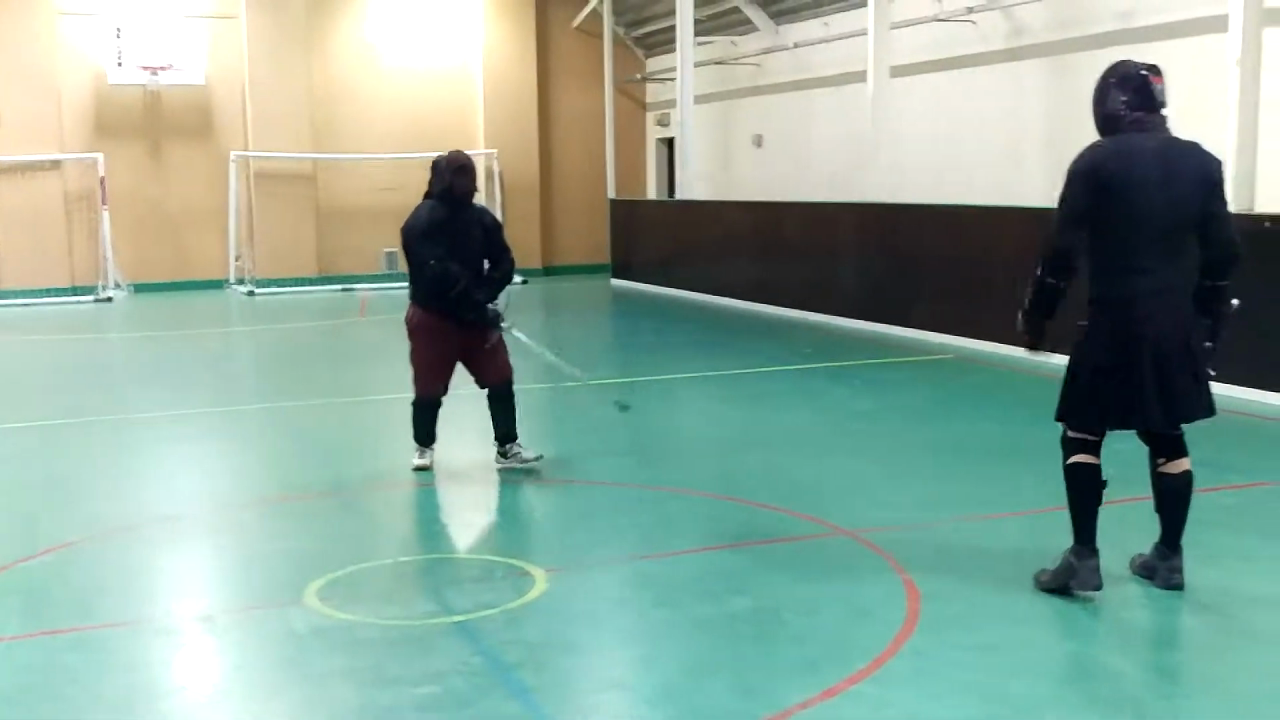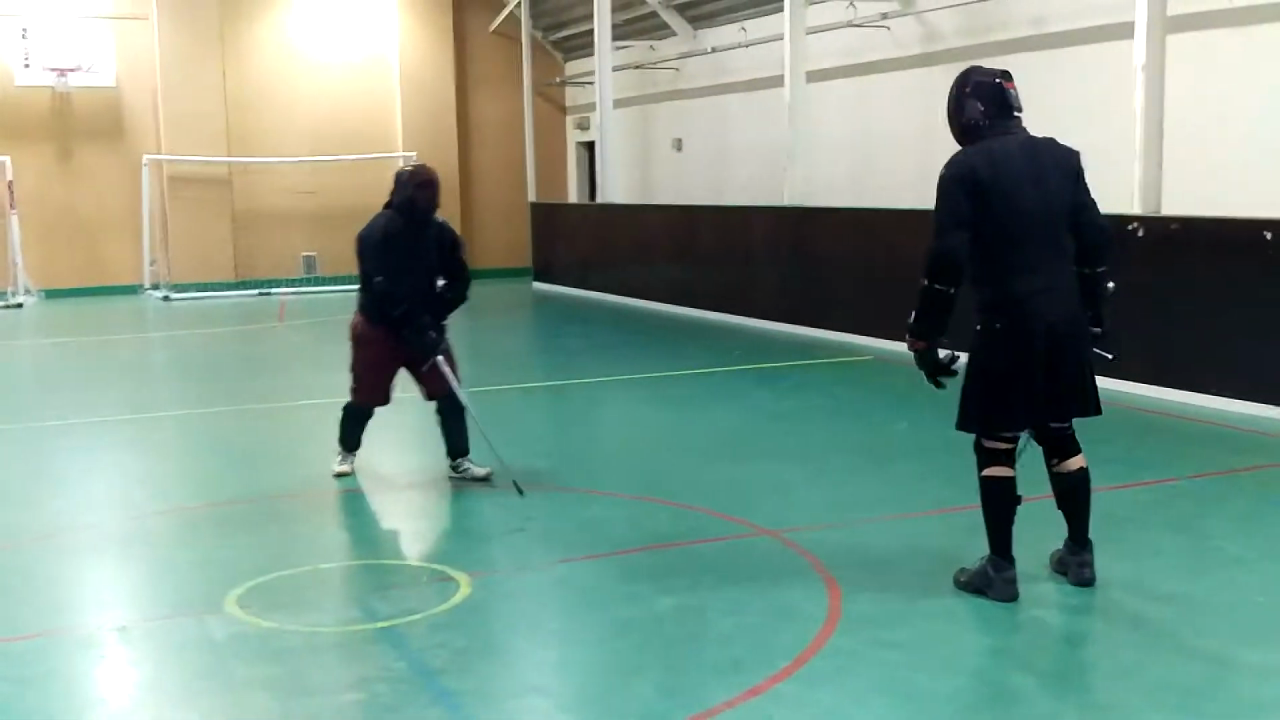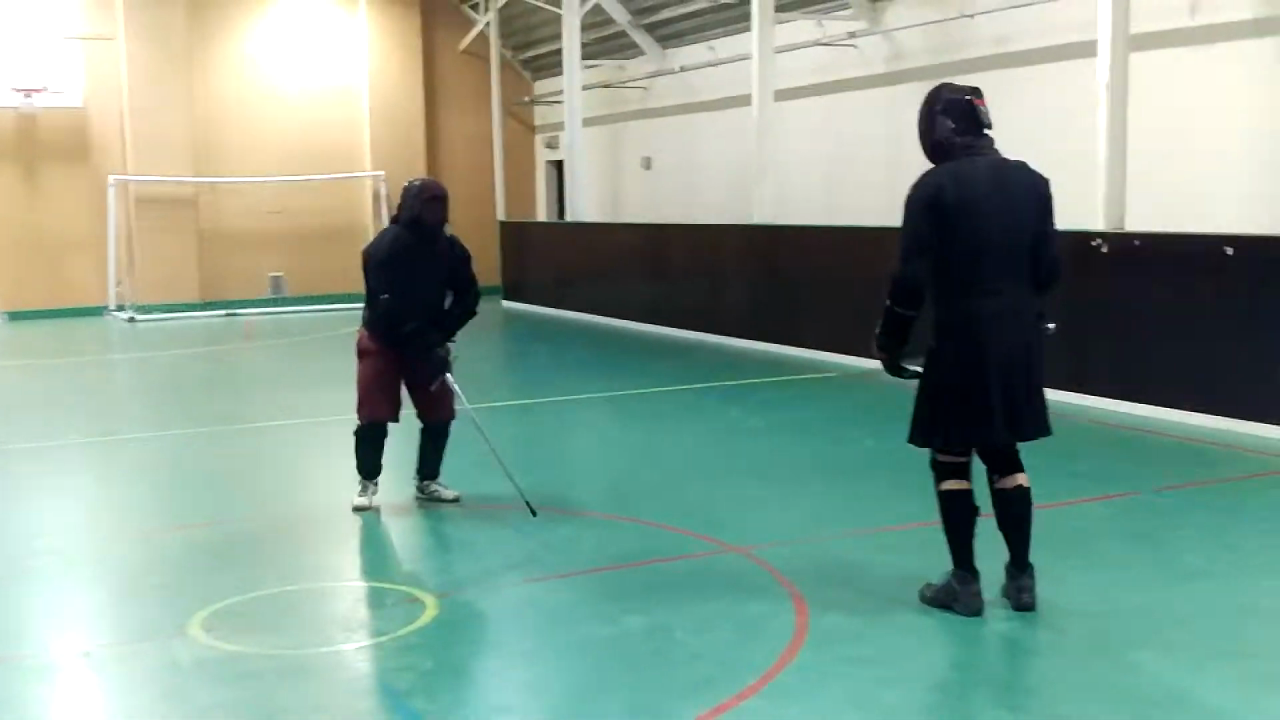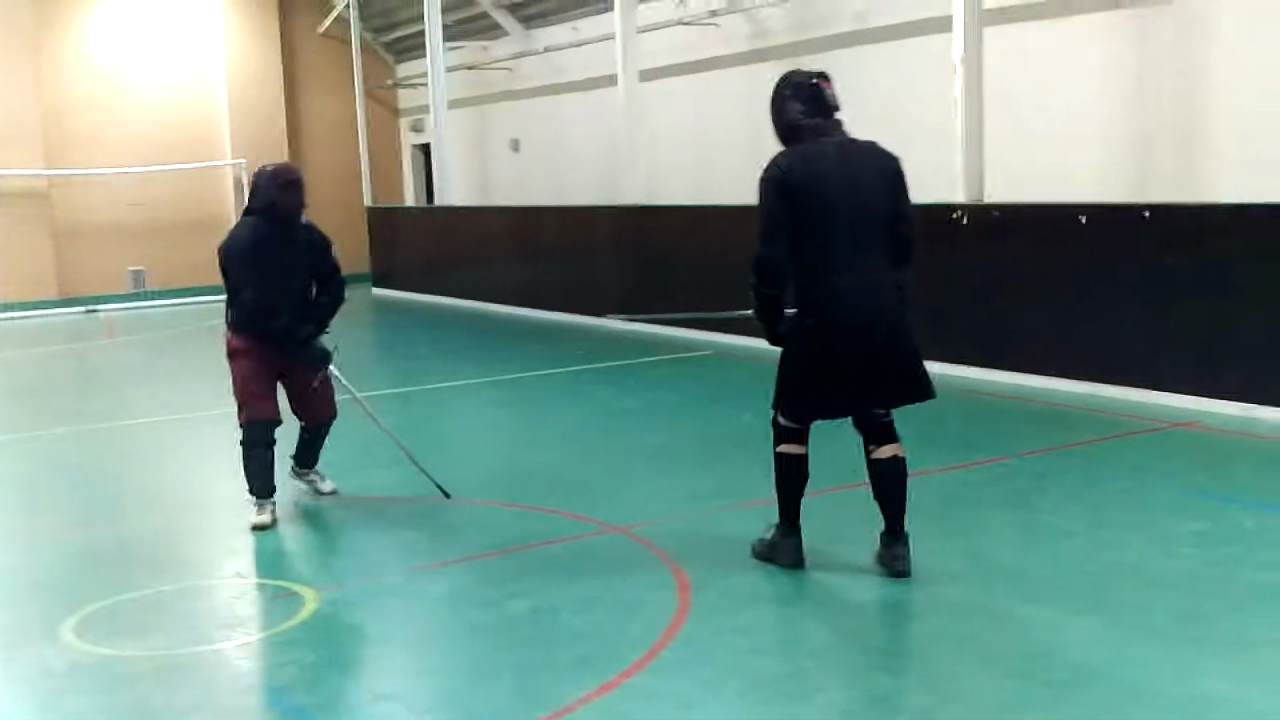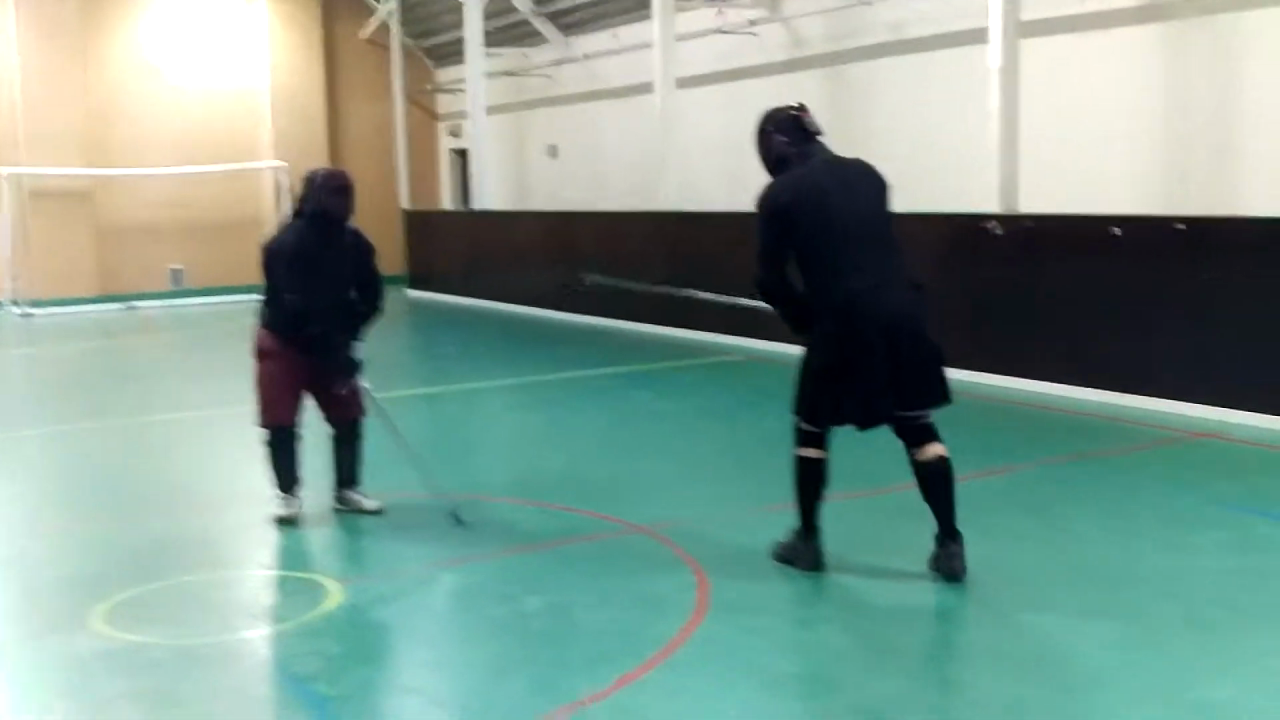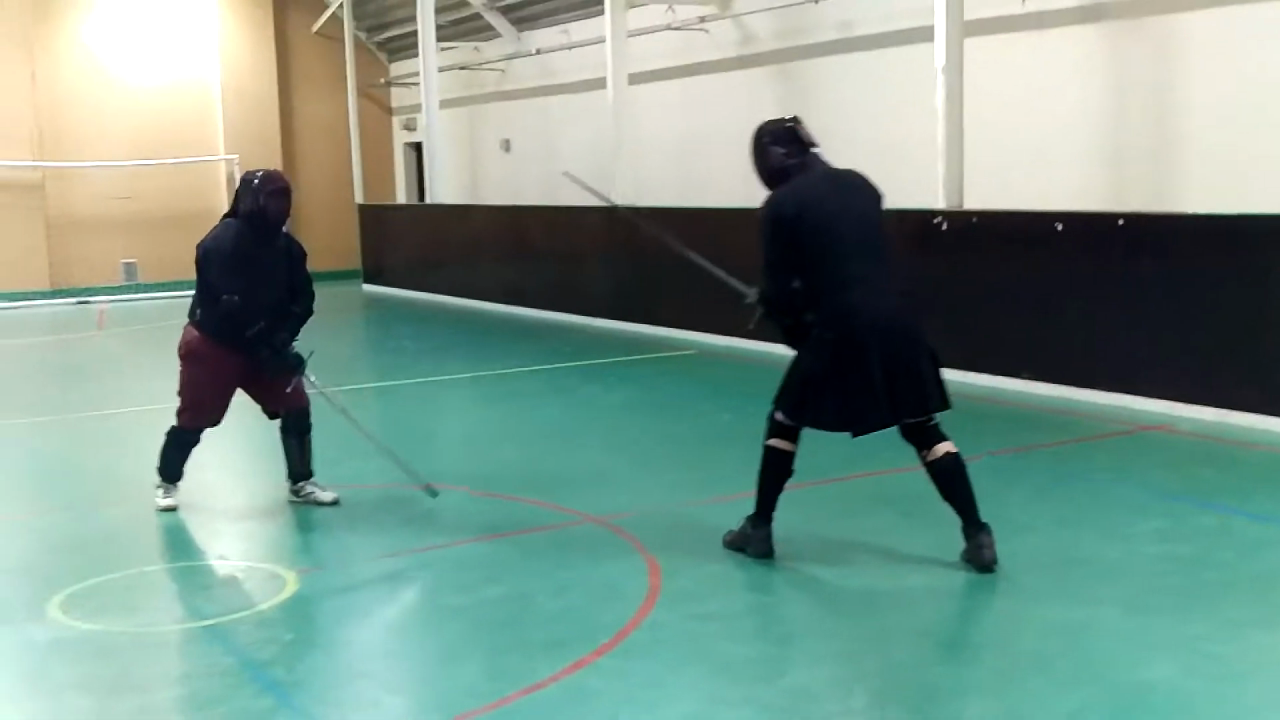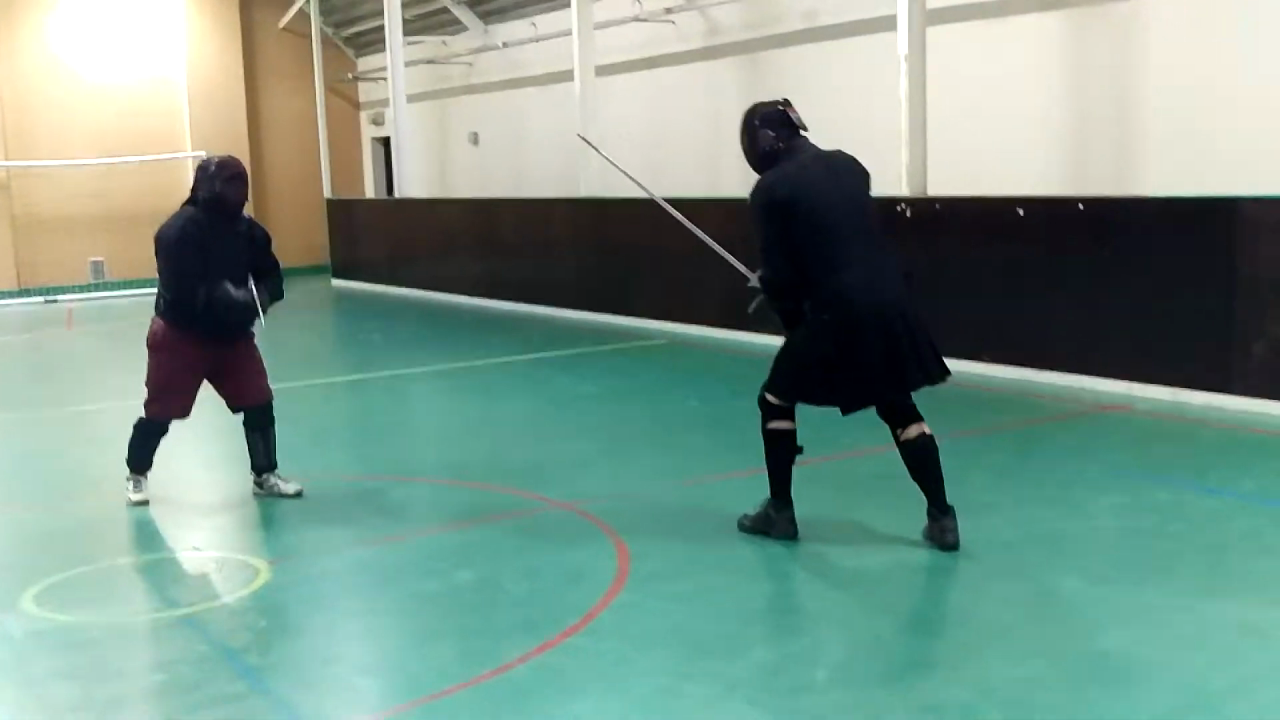
dt=0.4s
person 1, frame 1
left shoulder: (1098, 161)
right shoulder: (1200, 163)
left elbow: (1064, 251)
right elbow: (1222, 254)
left wrist: (1034, 313)
right wrist: (1207, 322)
left hip: (1117, 323)
right hip: (1177, 326)
left knee: (1082, 437)
right knee: (1167, 439)
left ankle: (1083, 558)
right ankle: (1168, 557)
person 1, frame 2
left shoulder: (968, 167)
right shoulder: (1061, 157)
left elbow: (948, 259)
right elbow: (1095, 242)
left wrist: (923, 333)
right wrist: (1092, 312)
left hip: (1008, 324)
right hip: (1065, 320)
left knee: (996, 445)
right knee: (1060, 436)
left ankle: (1000, 568)
right ankle: (1079, 553)
person 1, frame 3
left shoulder: (934, 187)
right shoulder: (1030, 182)
left elbow: (912, 277)
right elbow: (1047, 269)
left wrist: (889, 342)
left hip: (963, 343)
right hip: (1019, 340)
left knee: (950, 461)
right knee: (1004, 457)
left ankle: (965, 580)
right ankle: (1021, 576)
person 1, frame 4
left shoulder: (786, 170)
right shoulder: (882, 160)
left elbow: (772, 257)
right elbow: (904, 243)
left wrist: (771, 318)
left hip: (824, 317)
right hip: (883, 313)
left knee: (790, 425)
right knee: (878, 426)
left ankle: (788, 537)
right ankle: (896, 543)
person 1, frame 5
left shoulder: (780, 194)
right shoulder: (864, 173)
left elbow: (772, 279)
left wrist: (806, 319)
left hip: (844, 321)
right hip: (899, 311)
left knee: (812, 428)
right knee: (917, 427)
left ankle: (807, 541)
right ankle: (950, 544)
person 1, frame 6
left shoulder: (782, 205)
right shoulder: (860, 185)
left elbow: (776, 291)
left wrist: (800, 333)
right wrist: (790, 299)
left hip: (844, 330)
right hip: (894, 321)
left knee: (785, 422)
right knee: (922, 429)
left ankle: (759, 529)
right ankle: (978, 536)
person 1, frame 7
left shoulder: (772, 188)
right shoulder: (848, 165)
left elbow: (778, 274)
left wrist: (797, 324)
right wrist: (797, 281)
left hip: (839, 311)
right hip: (889, 301)
left knee: (776, 401)
right knee: (900, 409)
left ankle: (780, 511)
right ankle: (942, 517)
person 2, frame 1
left shoulder: (481, 218)
right shoulder: (423, 221)
left elbow: (503, 263)
right elbow: (437, 273)
left wrist: (484, 297)
right wrist: (476, 301)
left hip: (474, 315)
right hip: (433, 317)
left knee: (501, 379)
right knee: (429, 390)
left ankle: (508, 447)
right ankle: (424, 447)
person 2, frame 2
left shoulder: (441, 232)
right shoulder: (380, 232)
left elbow: (458, 281)
right elbow: (380, 288)
left wrist: (432, 320)
right wrist: (413, 326)
left hip: (425, 327)
right hip: (379, 326)
left knee: (448, 393)
right knee: (365, 396)
left ankle: (459, 460)
right ankle: (347, 452)
person 2, frame 3
left shoulder: (450, 248)
right shoulder: (385, 248)
left elbow: (468, 298)
right elbow: (385, 306)
left wrist: (440, 337)
right wrist: (420, 344)
left hip: (428, 344)
right hip: (383, 343)
left knee: (439, 416)
right knee: (373, 418)
left ankle: (427, 481)
right ankle: (368, 483)
person 2, frame 4
left shoulder: (308, 236)
right shoulder: (243, 241)
left elbow: (333, 286)
right elbow: (253, 304)
left wrist: (311, 328)
right wrist: (296, 339)
left hip: (298, 341)
right hip: (253, 342)
left knee: (321, 411)
right knee: (259, 421)
left ankle: (304, 467)
right ankle: (264, 500)
person 2, frame 5
left shoulder: (353, 242)
right shoulder: (289, 243)
left elbow: (370, 294)
right elbow: (294, 306)
left wrist: (343, 337)
right wrist: (330, 346)
left hip: (330, 346)
right hip: (283, 343)
left knee: (348, 417)
right knee: (280, 421)
left ankle: (346, 490)
right ankle: (288, 494)
person 2, frame 6
left shoulder: (285, 245)
right shoulder: (224, 243)
left elbow: (302, 298)
right elbow: (233, 308)
left wrist: (282, 337)
right wrist: (272, 347)
left hip: (261, 345)
right hip: (212, 344)
left knee: (296, 408)
right knee: (193, 420)
left ankle: (301, 482)
right ankle: (167, 483)
person 2, frame 7
left shoulder: (247, 230)
right shoulder: (182, 228)
left elbow: (272, 281)
right elbow: (177, 286)
left wrist: (254, 294)
right wrist: (223, 296)
left hip: (230, 333)
right hip: (179, 333)
left knee: (259, 402)
right knee: (161, 411)
left ankle: (265, 475)
right ankle: (137, 476)
